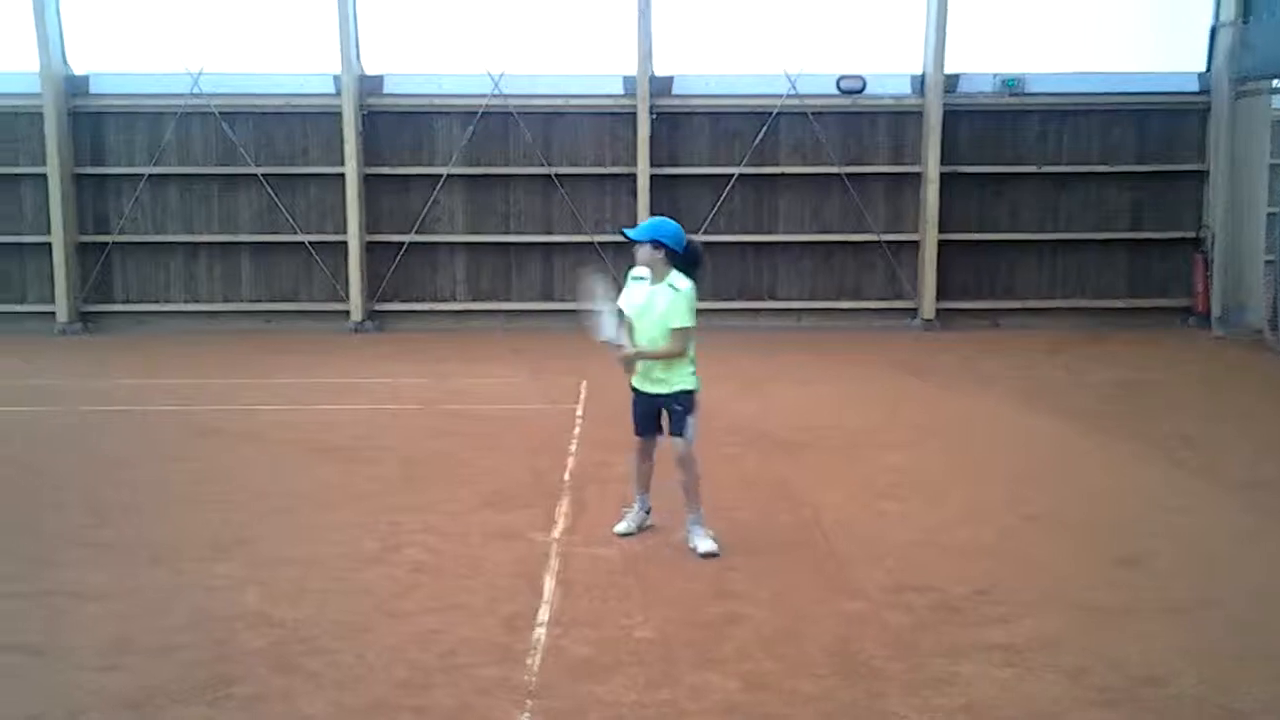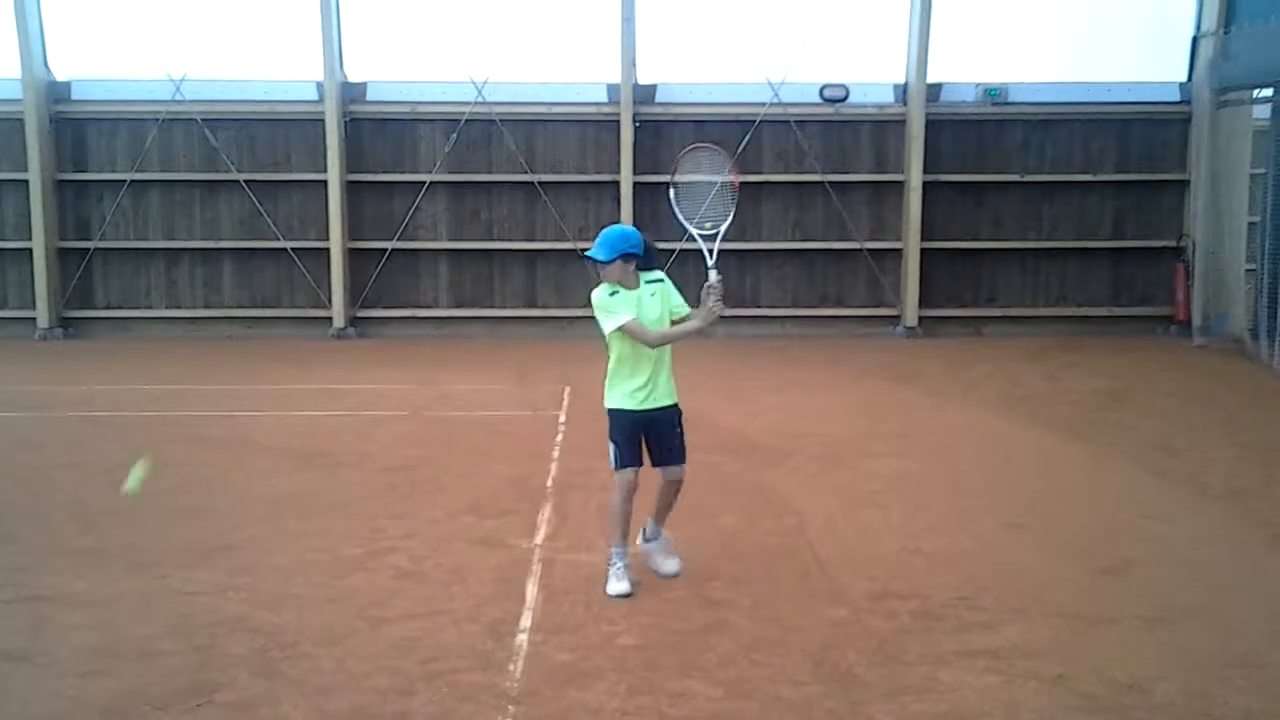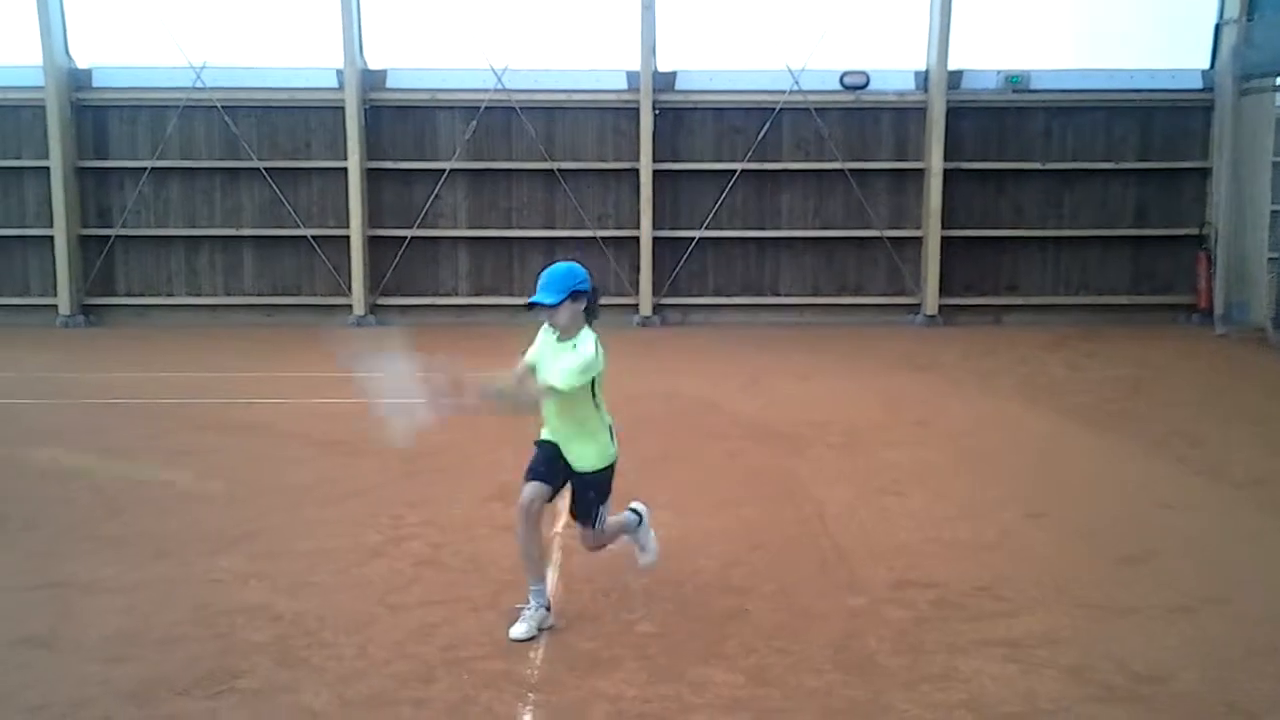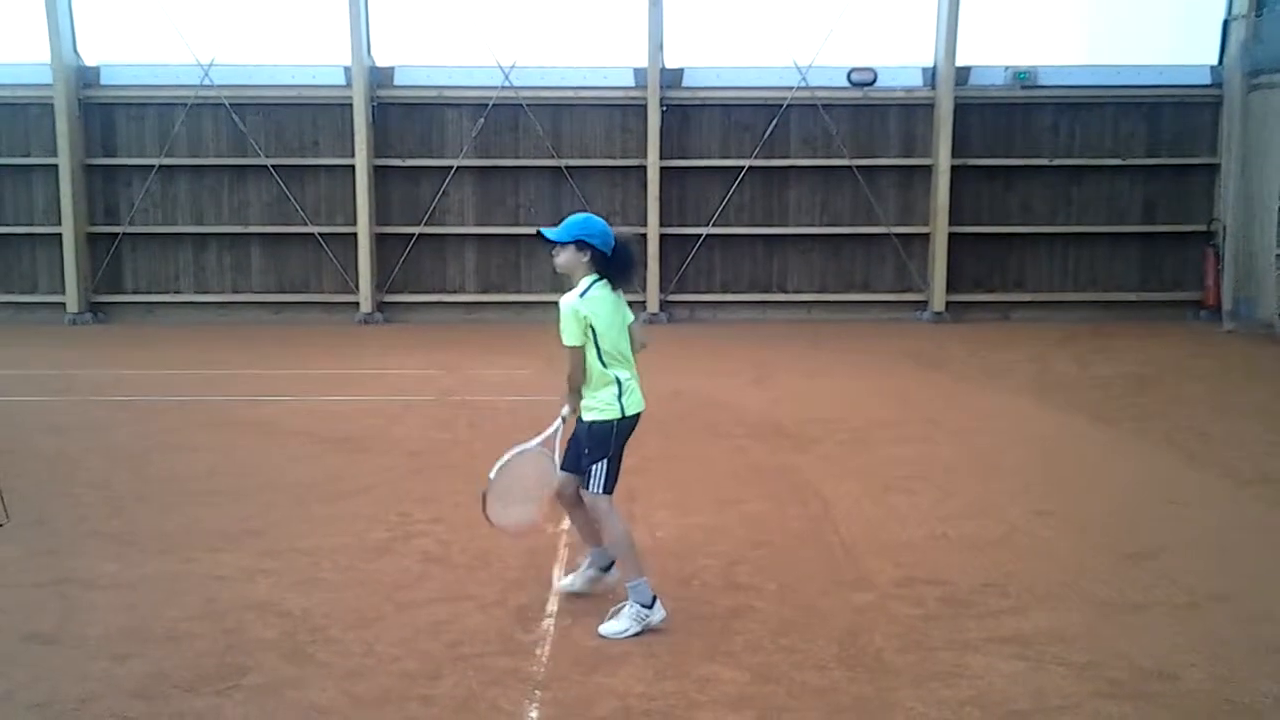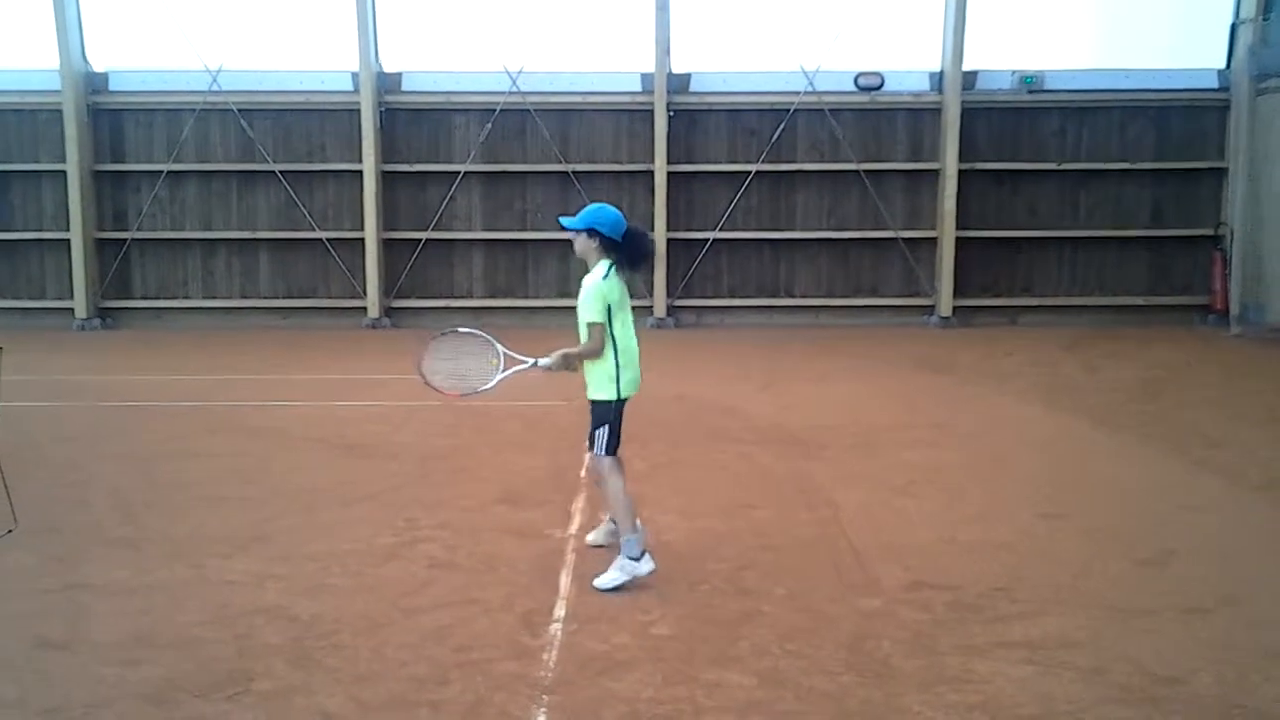
dt=0.7s
person 1, frame 1
left shoulder: (681, 289)
right shoulder: (636, 277)
left elbow: (684, 344)
right elbow: (628, 324)
left wrist: (637, 351)
right wrist: (628, 354)
left hip: (677, 384)
right hip: (643, 382)
left knee: (682, 452)
right knee: (643, 445)
left ankle: (696, 526)
right ankle: (641, 508)
person 1, frame 2
left shoulder: (660, 283)
right shoulder: (603, 298)
left elbow: (687, 321)
right elbow: (648, 338)
left wrist: (706, 305)
right wrist: (698, 322)
left hip: (663, 400)
right hip: (624, 402)
left knee: (674, 476)
right knee: (626, 481)
left ankle: (652, 535)
right ankle: (618, 563)
person 1, frame 3
left shoulder: (588, 352)
right shoulder: (549, 333)
left elbow: (537, 396)
right elbow: (521, 378)
left wrist: (493, 394)
right wrist: (504, 389)
left hip: (592, 452)
right hip: (556, 441)
left knee: (592, 539)
right knee: (528, 507)
left ankle: (633, 520)
right ankle: (538, 606)
person 1, frame 4
left shoulder: (573, 303)
right shoulder: (610, 292)
left elbow: (576, 373)
right elbow: (636, 344)
left wrist: (571, 401)
left hip: (608, 411)
right hip: (599, 409)
left knee: (597, 503)
right knee: (566, 488)
left ankle: (643, 603)
right ankle: (600, 561)
person 1, frame 5
left shoulder: (595, 282)
right shoulder: (609, 275)
left elbow: (595, 346)
left wrist: (566, 355)
right wrist: (575, 356)
left hip: (610, 385)
right hip: (608, 383)
left knee: (604, 466)
right knee: (600, 460)
left ankle: (633, 556)
right ankle: (620, 521)
